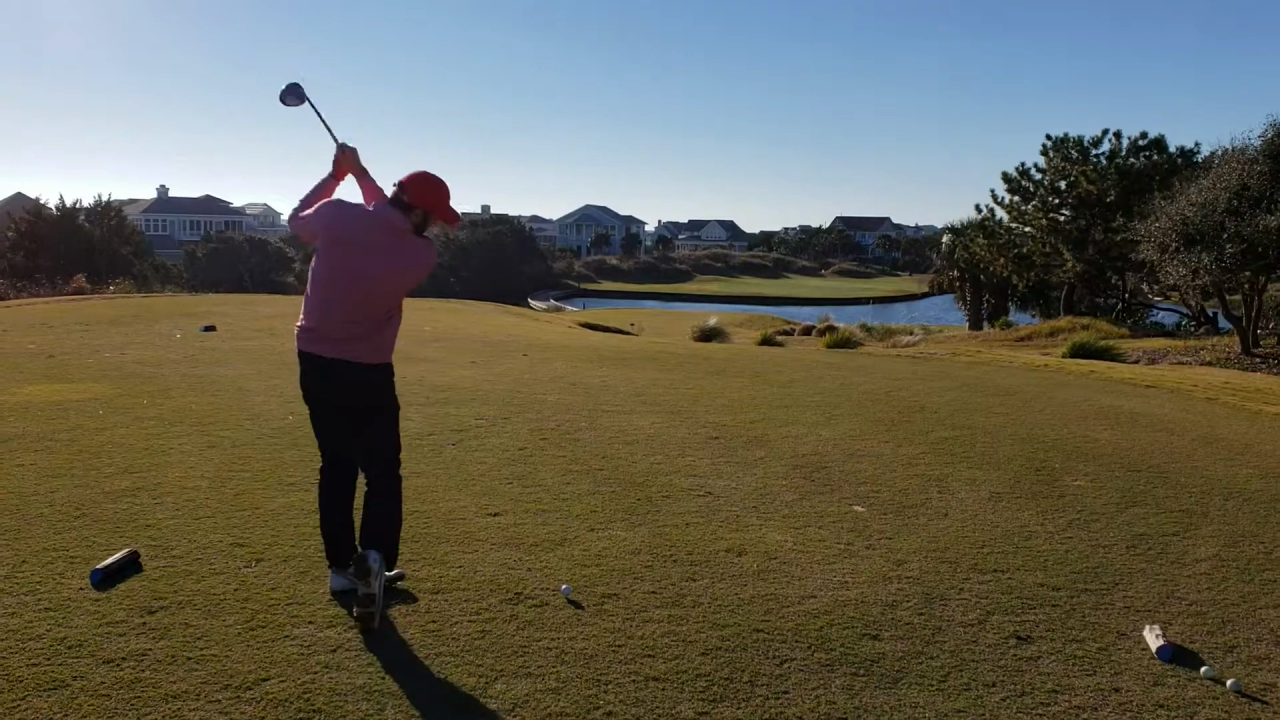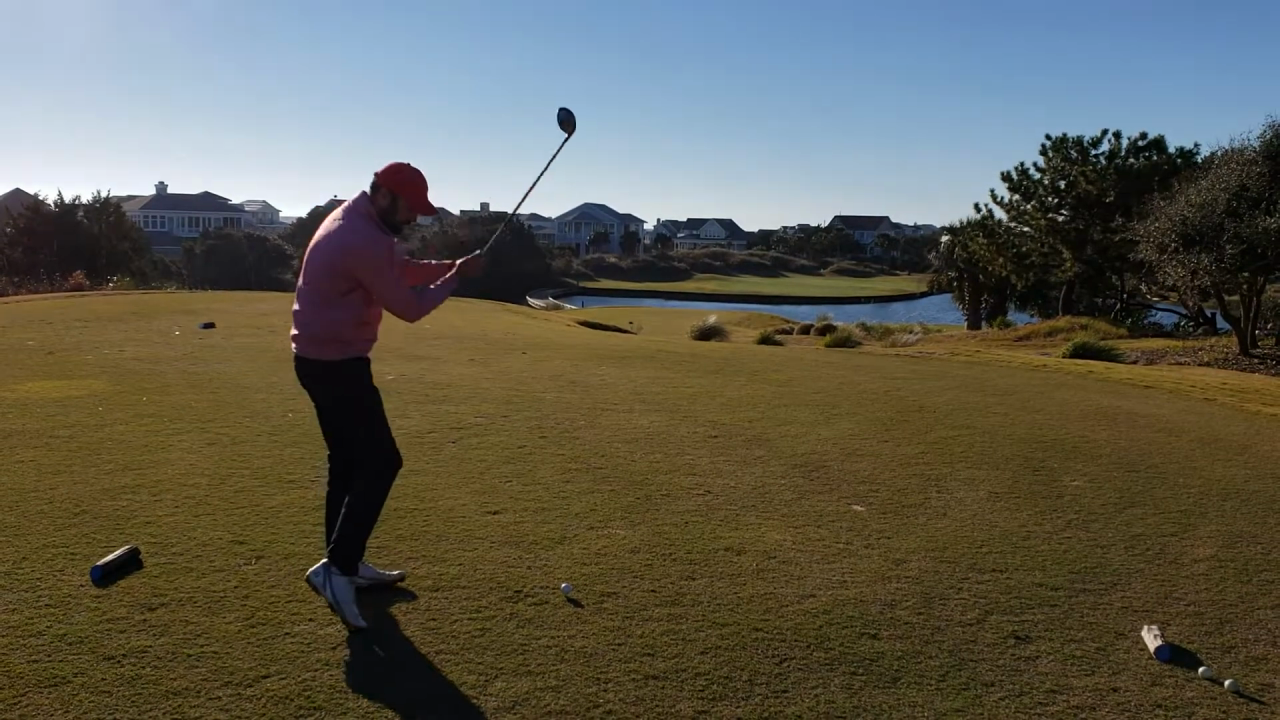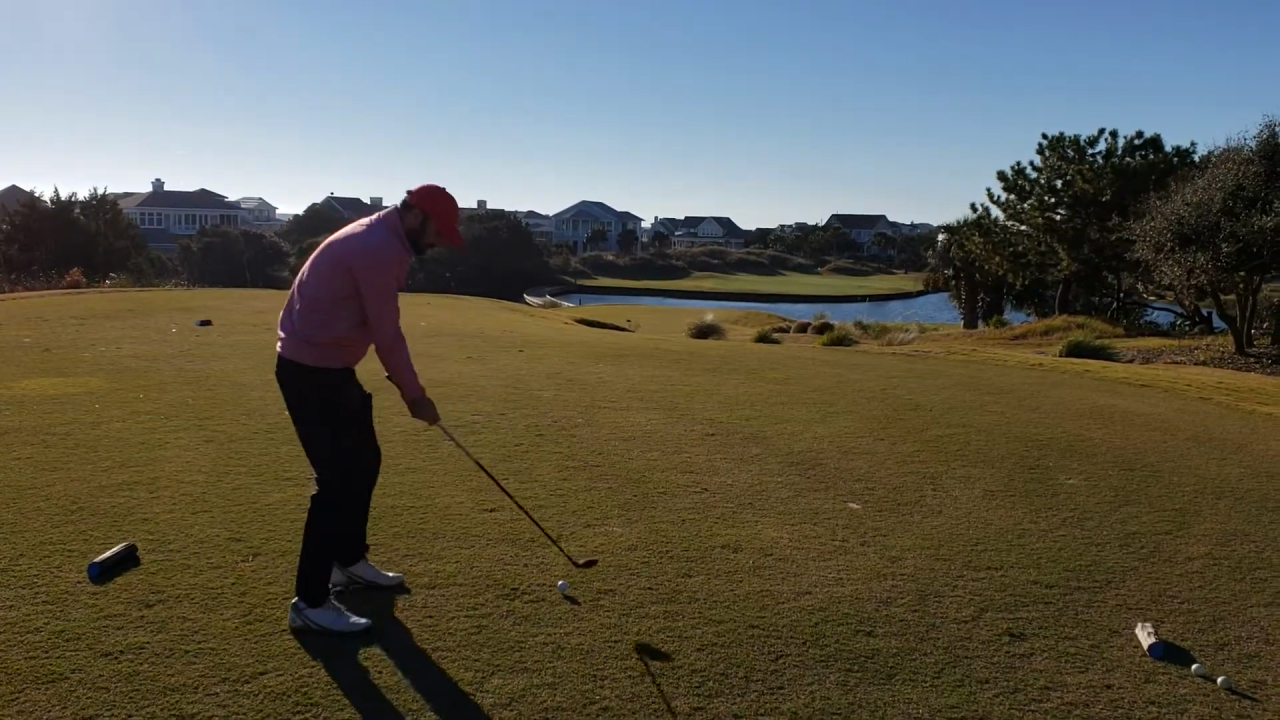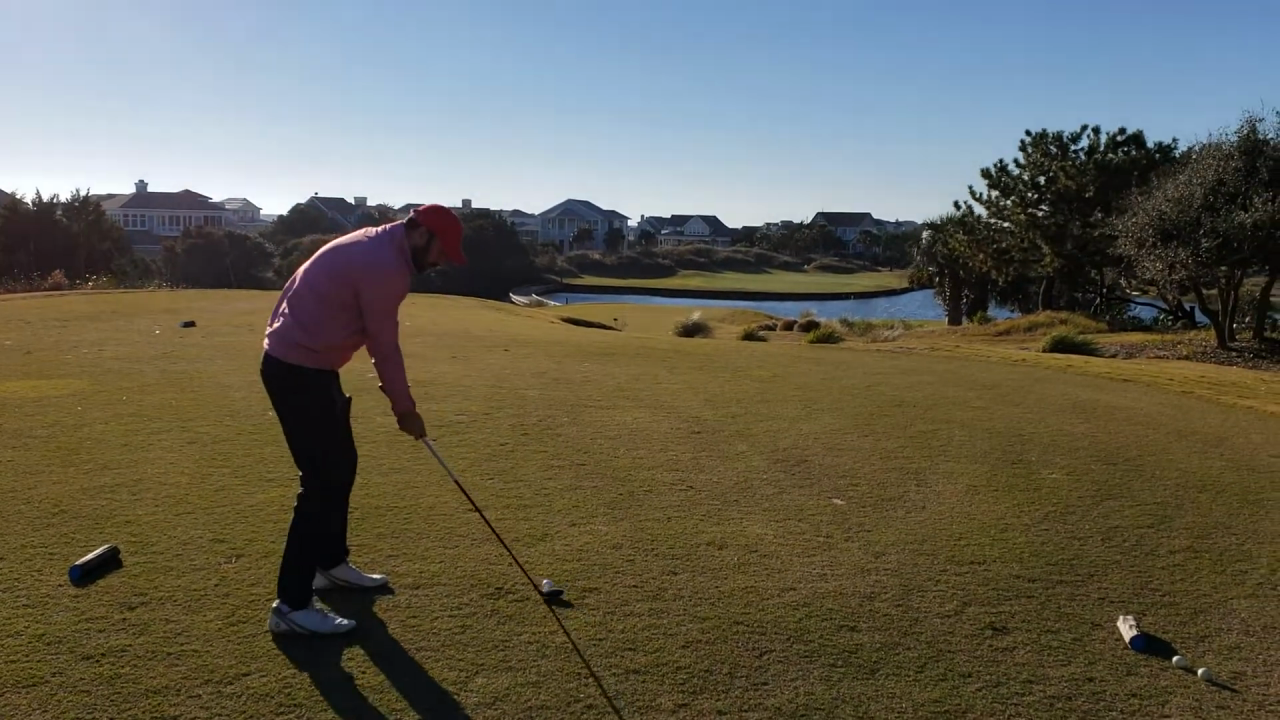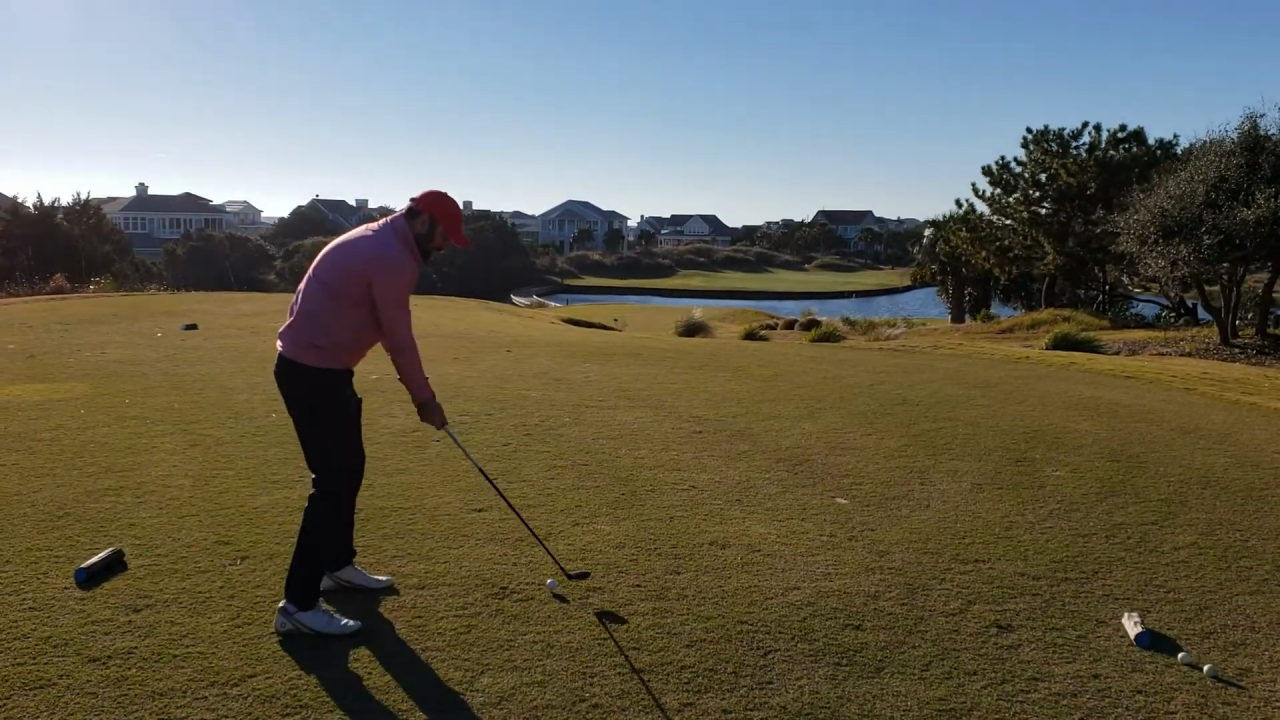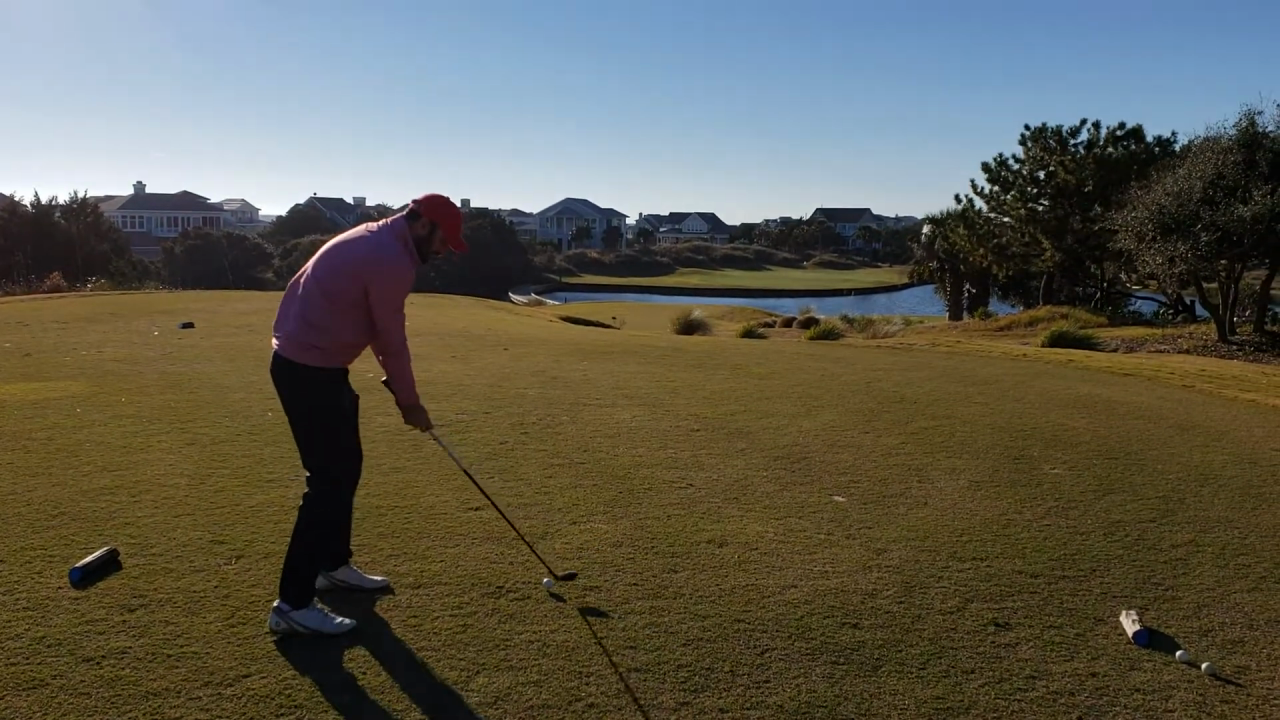
dt=0.7s
person 1, frame 1
left shoulder: (335, 218)
right shoulder: (422, 254)
left elbow: (297, 222)
left wrist: (335, 175)
right wrist: (359, 171)
left hip: (315, 364)
right hip: (368, 374)
left knee: (337, 462)
right knee: (382, 472)
left ankle: (343, 567)
right ankle: (374, 556)
person 1, frame 2
left shoulder: (359, 224)
right shoulder: (363, 240)
left elbow: (401, 272)
right elbow: (408, 307)
left wrist: (451, 269)
right wrist: (455, 279)
left hip: (326, 358)
right hip: (334, 363)
left knee: (349, 461)
right knee: (381, 462)
left ankle: (345, 563)
right ankle: (336, 568)
person 1, frame 3
left shoulder: (379, 240)
right shoulder: (379, 250)
left elbow: (383, 330)
right elbow: (386, 336)
left wrist: (409, 388)
right wrist: (414, 394)
left hip: (328, 365)
right hip: (312, 370)
left knee: (363, 461)
right knee: (338, 480)
left ankle: (349, 560)
right ankle: (309, 602)
person 1, frame 4
left shoulder: (379, 250)
right shoulder: (383, 266)
left elbow: (381, 342)
right elbow: (383, 348)
left wrist: (401, 399)
right wrist: (405, 408)
left hip: (306, 364)
right hip: (296, 368)
left knee: (340, 466)
right knee: (324, 479)
left ankle: (330, 563)
right ankle: (291, 604)
person 1, frame 5
left shoulder: (380, 243)
right shoulder: (392, 258)
left elbow: (396, 332)
right elbow: (399, 340)
left wrist: (421, 387)
right wrist: (425, 399)
left hip: (317, 365)
right hip: (312, 371)
left knee: (348, 468)
right knee: (335, 480)
left ankle: (337, 565)
right ankle: (298, 605)
person 1, frame 6
left shoulder: (375, 240)
right shoulder: (392, 261)
left elbow: (379, 331)
right elbow: (393, 341)
left wrist: (400, 389)
right wrist: (410, 401)
left hip: (307, 362)
right hip: (310, 370)
left knee: (345, 467)
right knee: (330, 480)
left ankle: (332, 564)
right ankle: (292, 604)
